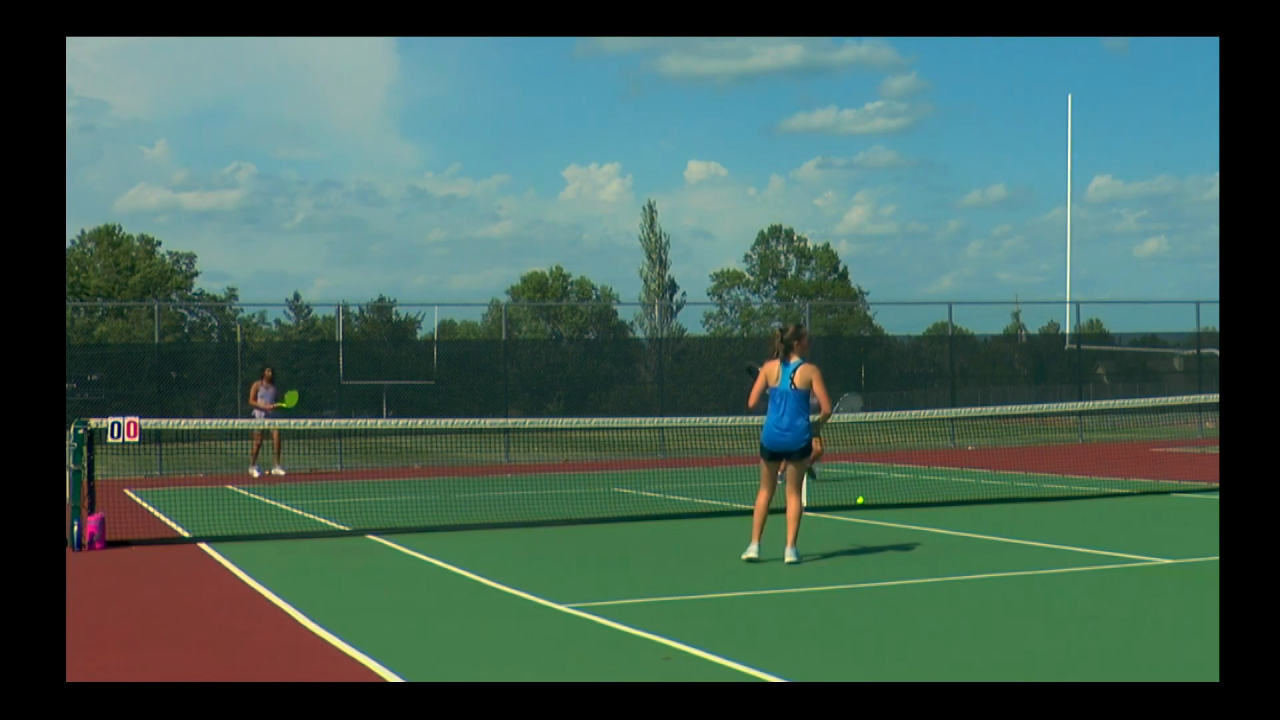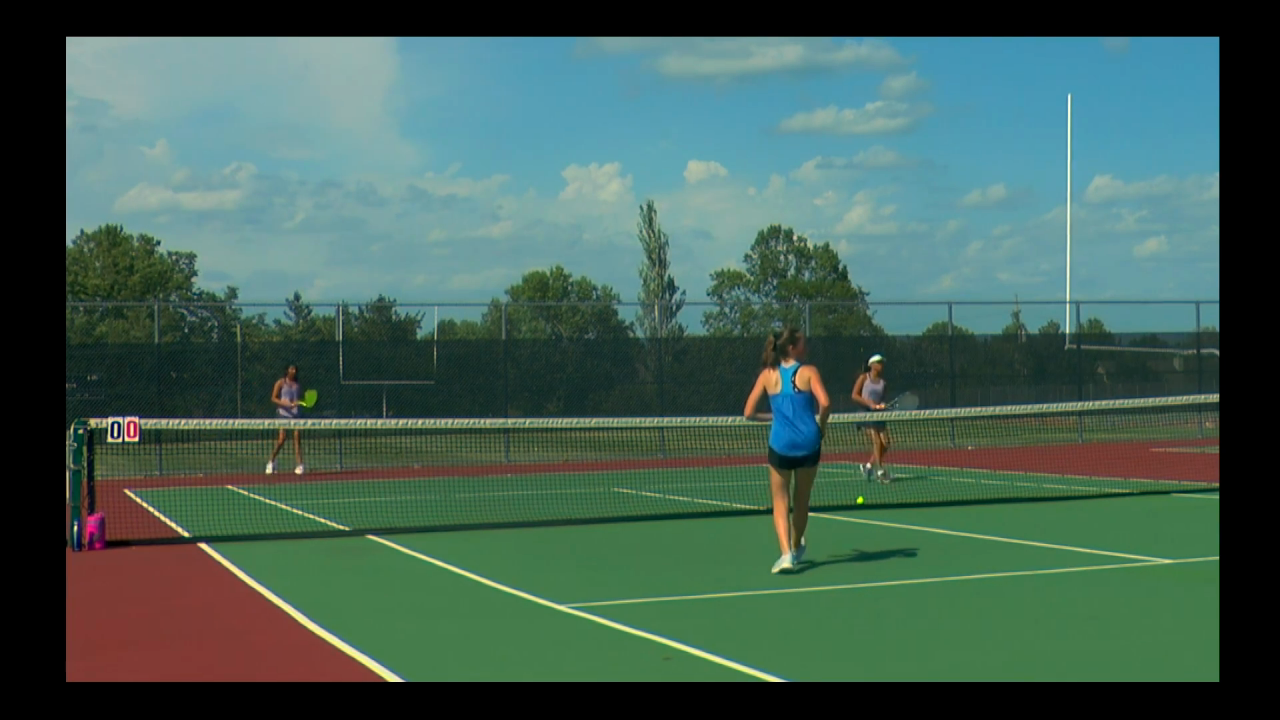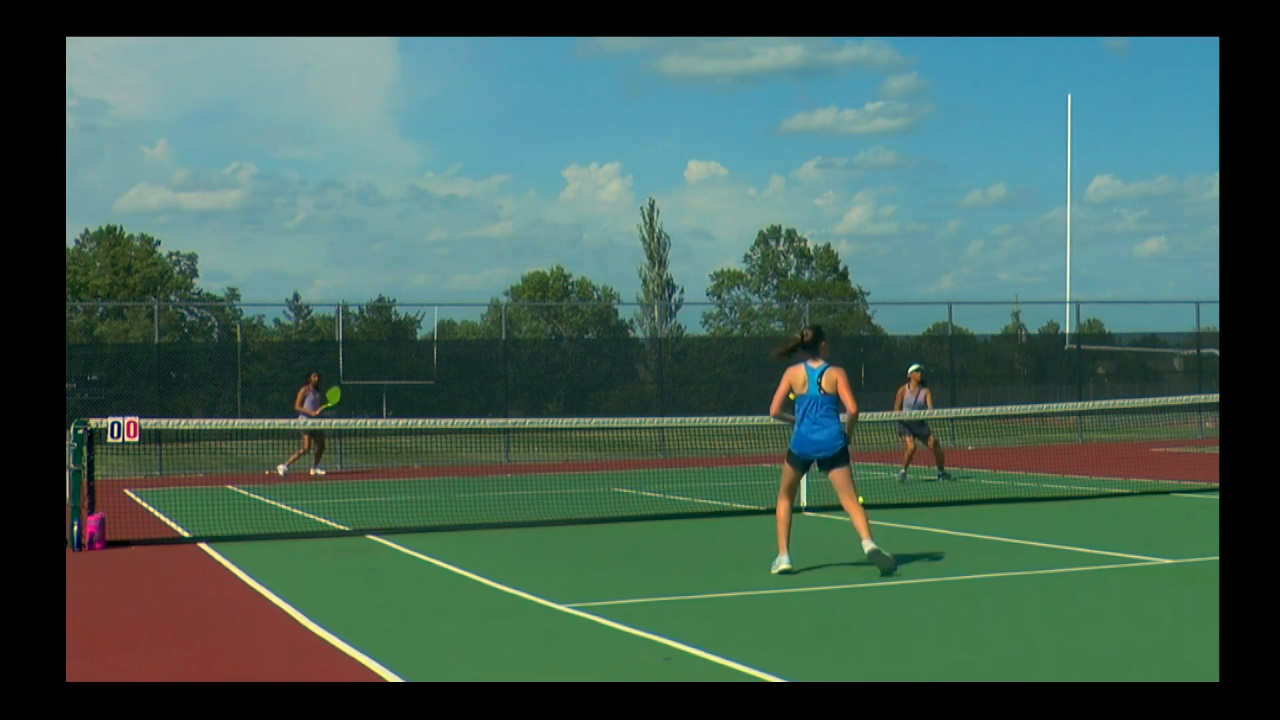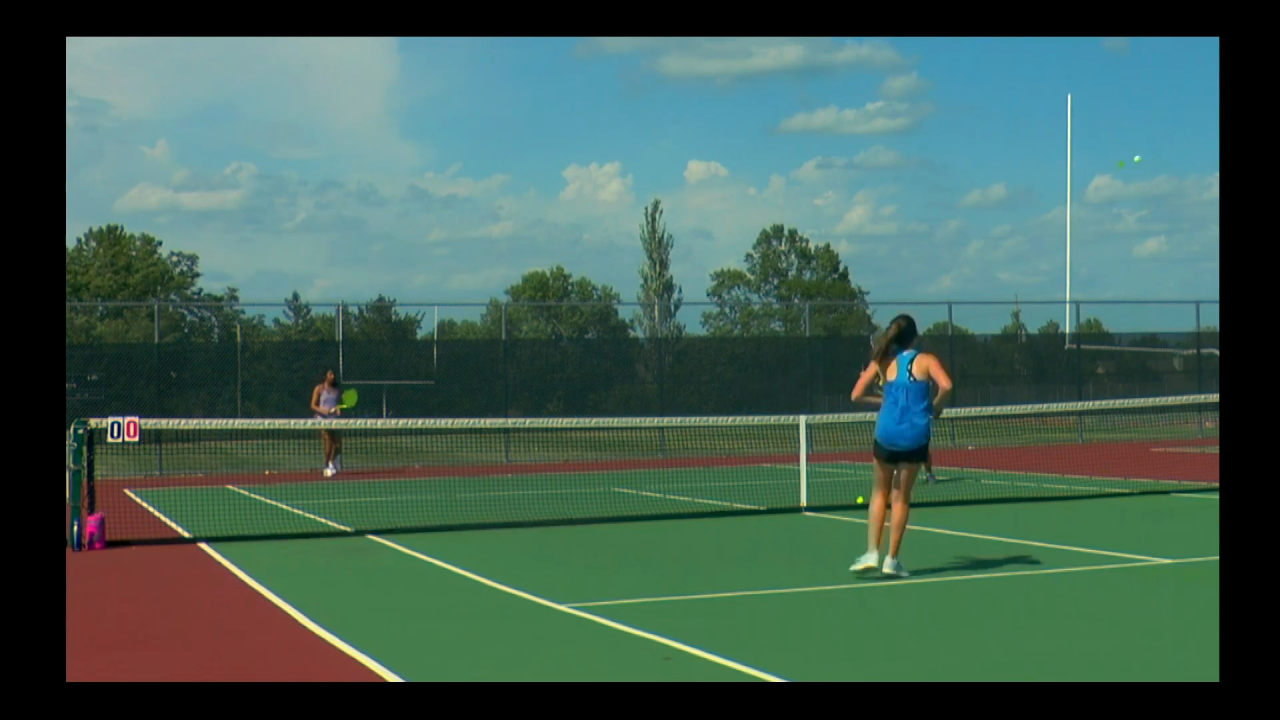
dt=0.4s
person 1, frame 1
left shoulder: (770, 367)
right shoulder: (810, 370)
left elbow: (752, 403)
right elbow: (826, 409)
right wrist: (817, 425)
left hip: (772, 436)
right hip: (799, 437)
left knee: (765, 491)
right knee: (793, 493)
left ankle: (754, 545)
right ankle: (790, 548)
person 1, frame 2
left shoulder: (767, 375)
right shoulder: (809, 371)
left elbow: (748, 413)
right elbow: (825, 403)
right wrist: (822, 426)
left hip: (781, 443)
right hip: (808, 441)
left knee: (781, 504)
right knee: (802, 500)
left ankle: (787, 554)
right ankle: (796, 549)
person 1, frame 3
left shoulder: (793, 373)
right shoulder: (836, 373)
left elbow: (774, 411)
right elbow: (852, 410)
right wrist: (848, 432)
left hip: (801, 444)
right hip: (832, 443)
left knee: (785, 498)
right knee: (851, 502)
left ankle: (783, 557)
right ankle: (869, 543)
person 1, frame 4
left shoulder: (883, 359)
right shoulder: (927, 359)
left elbow: (856, 395)
right elbow: (946, 386)
right wrist: (935, 407)
left hip: (887, 434)
right hip: (916, 436)
left knee: (880, 493)
right knee: (902, 497)
left ankle: (872, 553)
right ankle: (892, 559)
